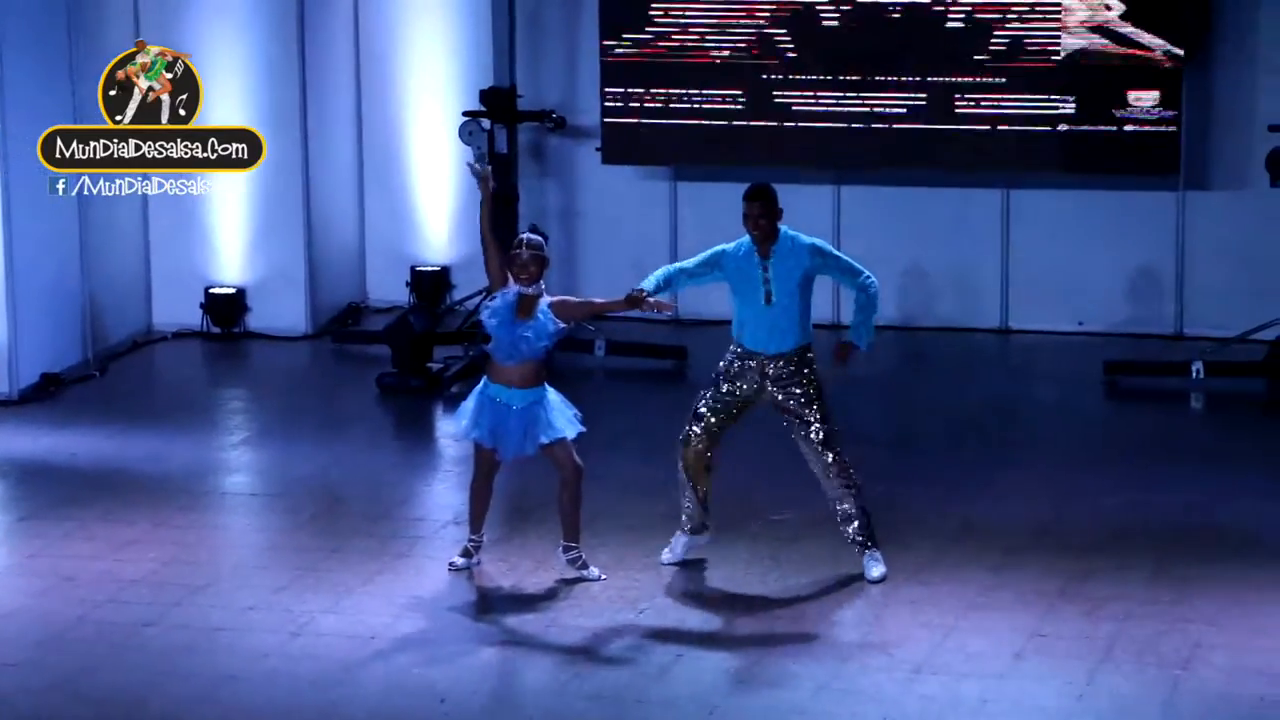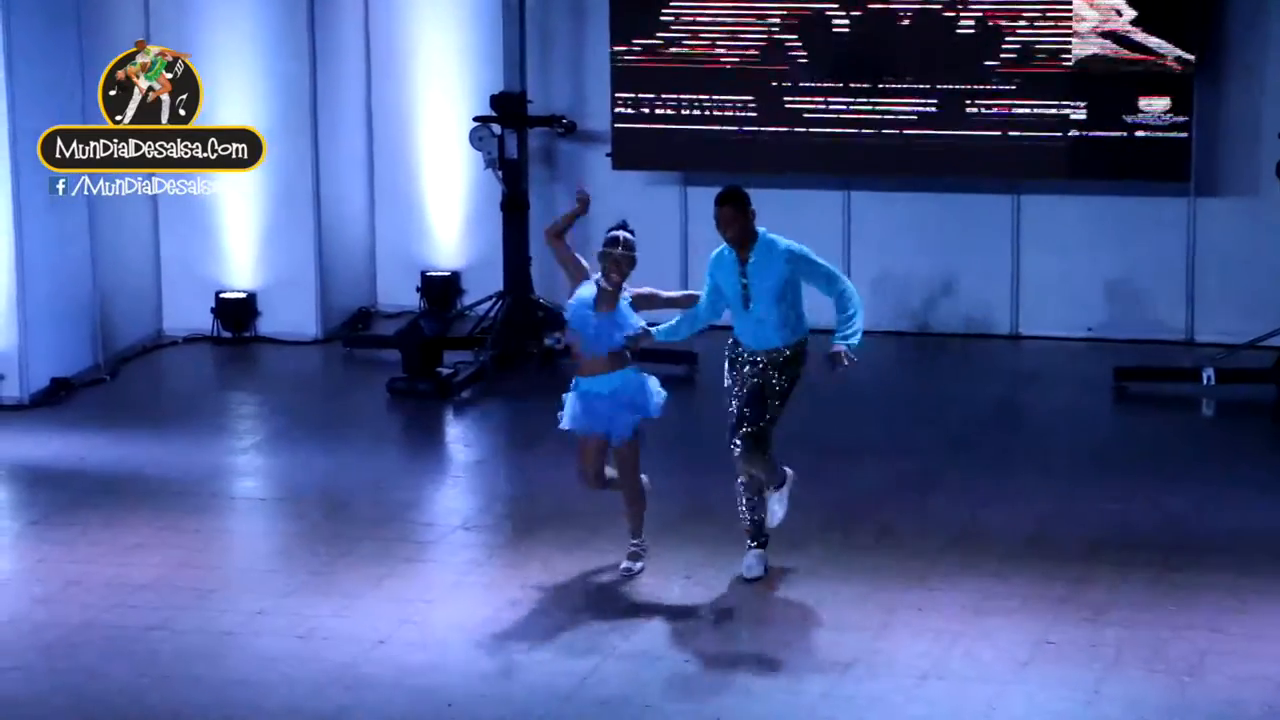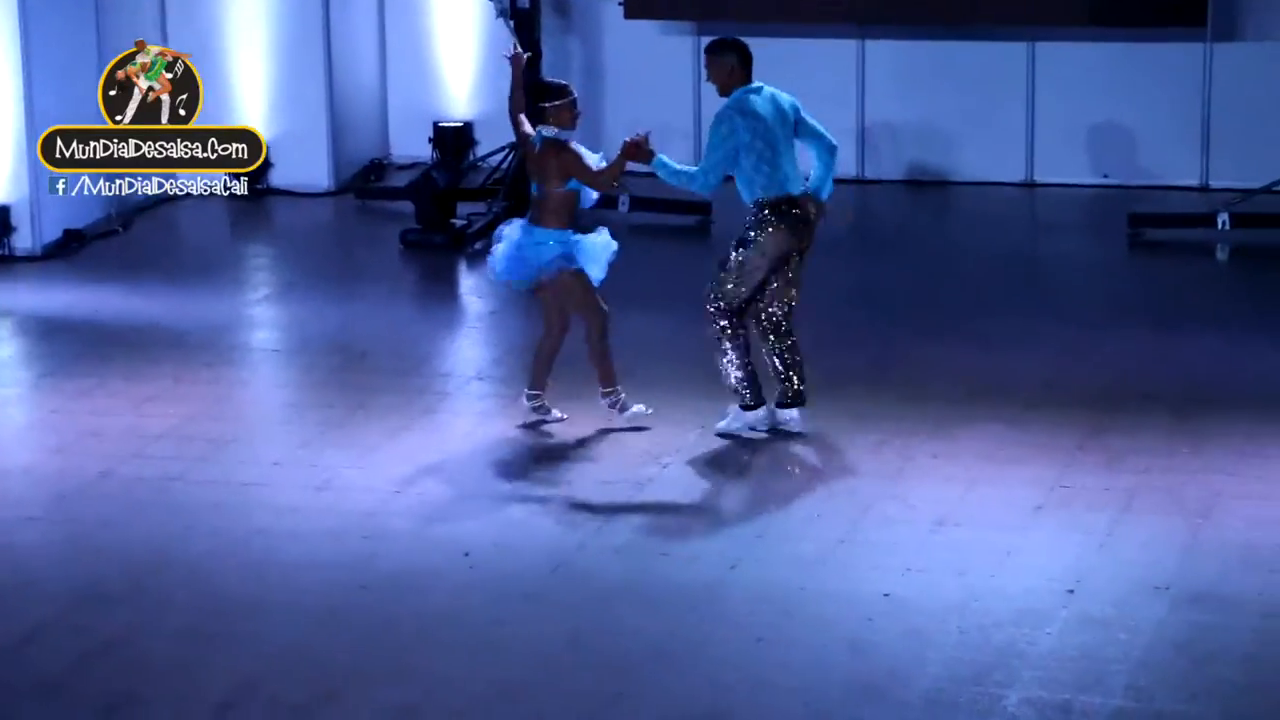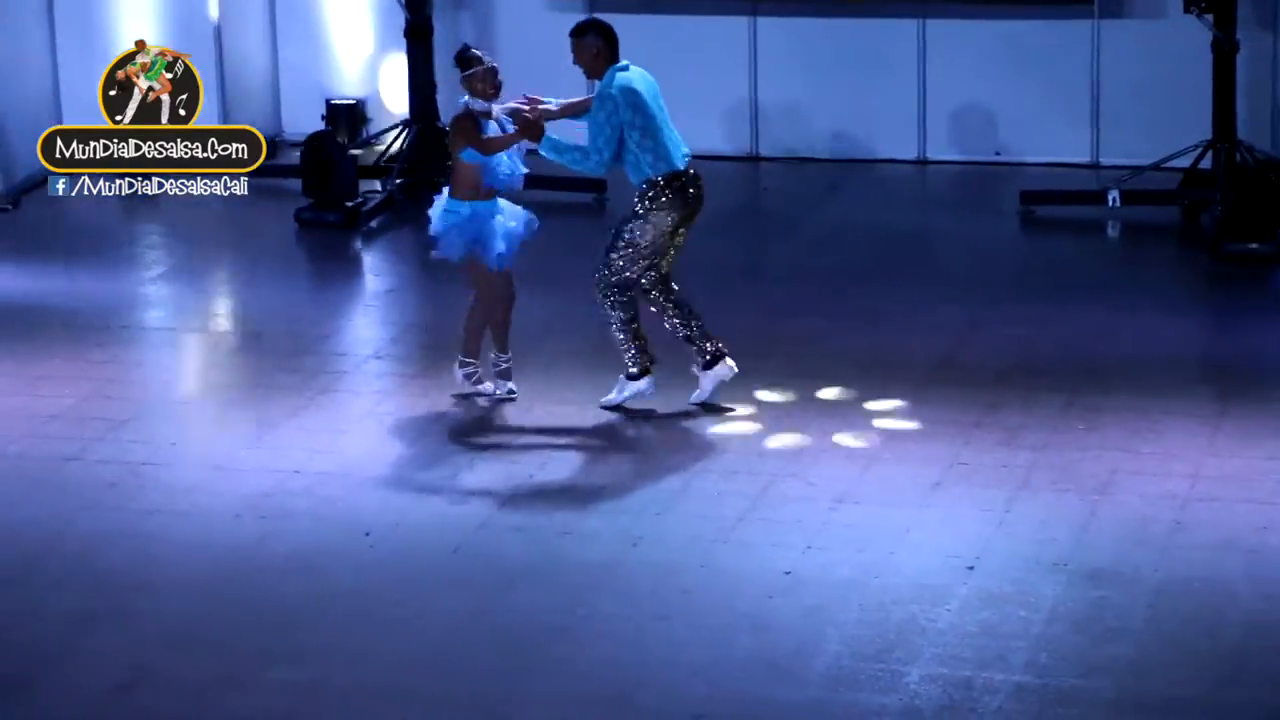
dt=1s
person 1, frame 1
left shoulder: (808, 252)
right shoulder: (729, 256)
left elbow: (866, 284)
right elbow: (679, 271)
left wrist: (856, 339)
right wrist: (648, 287)
left hip: (792, 368)
right hip: (743, 364)
left knee: (825, 456)
right knee: (695, 442)
left ankle: (867, 548)
right ankle: (691, 531)
person 1, frame 2
left shoulder: (787, 255)
right shoulder: (719, 261)
left elbow: (842, 288)
right elbow: (707, 314)
left wrist: (844, 340)
right wrist: (654, 334)
left hip: (783, 357)
right hip: (743, 357)
left knee: (748, 442)
right knee: (745, 451)
left ankle: (777, 480)
right ankle: (756, 544)
person 1, frame 3
left shoulder: (731, 117)
right shoulder: (782, 101)
left elbow: (703, 183)
right elbow: (827, 146)
left wrist: (651, 160)
right wrist: (818, 193)
left hip: (771, 219)
right hip: (800, 214)
left knee: (726, 307)
right knee: (773, 314)
left ankle: (751, 405)
right ankle: (788, 408)
person 1, frame 4
left shoulder: (610, 93)
right shoulder: (639, 78)
left elbow: (599, 160)
left wrist: (542, 140)
right wrist: (554, 112)
left hip: (662, 195)
right hip: (684, 186)
left knee: (613, 281)
right knee: (652, 282)
left ankle: (636, 375)
right ankle: (711, 361)
person 2, frame 1
left shoulder: (556, 308)
right shoulder: (501, 294)
left elbow: (599, 306)
right elbow: (488, 244)
left wrist: (636, 303)
right wrist: (486, 196)
left hip: (534, 401)
right hip: (494, 399)
left knee: (571, 469)
right knee: (484, 472)
left ankle: (571, 550)
right ankle: (473, 544)
person 2, frame 2
left shoulder: (636, 300)
right shoulder: (582, 284)
left elbow: (686, 300)
right elbow: (553, 236)
right wrist: (581, 211)
left hip: (620, 390)
right hip: (588, 396)
left knee: (627, 472)
right knee: (591, 477)
left ankle: (637, 546)
right ankle: (632, 485)
person 2, frame 3
left shoulder: (530, 142)
right shoulder: (565, 152)
left elbow: (516, 112)
right elbow: (600, 182)
left wrist: (518, 70)
right wrist: (625, 156)
left hip: (537, 241)
right hip: (553, 245)
left knee: (557, 326)
right knee: (597, 317)
left ankle: (537, 396)
right ankle: (611, 395)
person 2, frame 4
left shoulder: (501, 113)
right shoulder: (466, 121)
right elbow: (485, 146)
right wrist: (521, 134)
left hip: (490, 212)
right hip: (465, 216)
left knee: (500, 291)
right knee: (496, 293)
left ankle: (469, 368)
right ankle: (497, 362)
